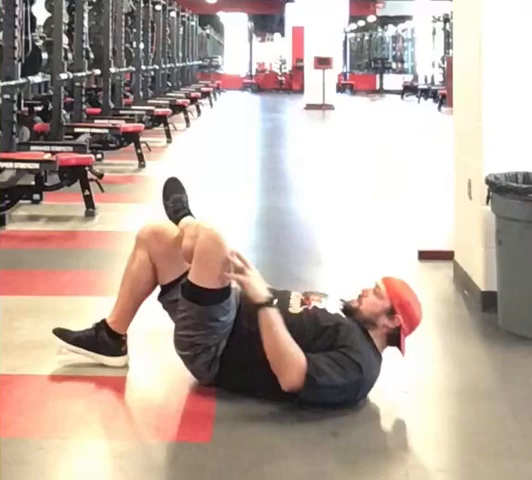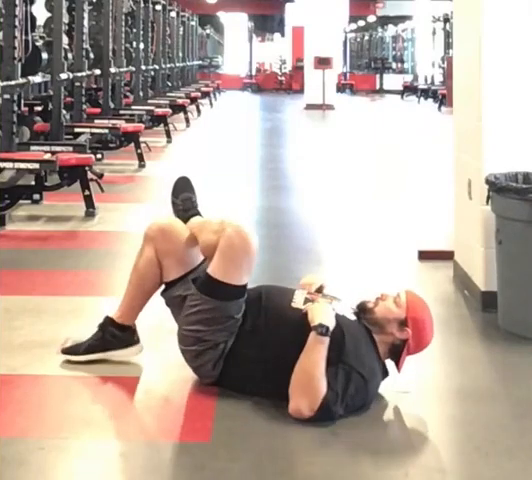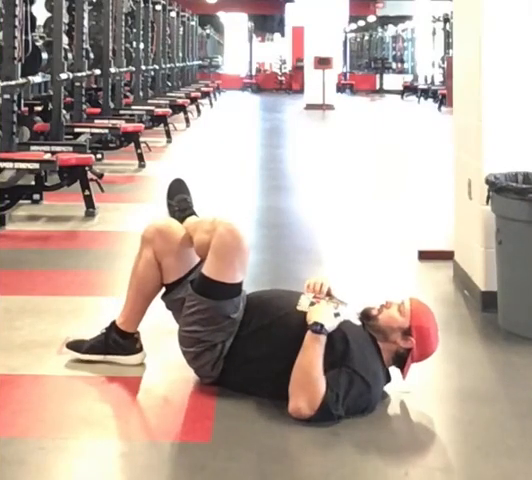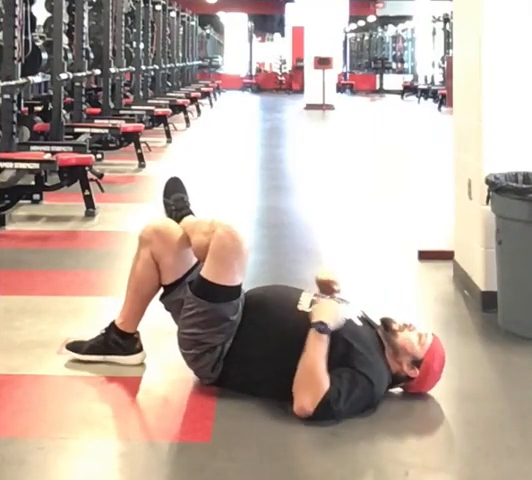
dt=0.7s
person 1, frame 1
left shoulder: (357, 366)
right shoulder: (347, 328)
left elbow: (290, 378)
left wrist: (264, 301)
right wrist: (254, 279)
left hip: (212, 351)
right hip: (231, 322)
left knee: (210, 239)
right knee: (153, 237)
left ankle: (184, 222)
right ankle: (110, 338)
person 1, frame 2
left shoulder: (362, 372)
right shoulder: (356, 330)
left elbow: (303, 406)
left wrist: (321, 329)
right wrist: (316, 297)
left hip: (213, 349)
right hip: (231, 319)
left knee: (236, 237)
right knee: (161, 233)
left ankle: (194, 222)
right ankle: (118, 331)
person 1, frame 3
left shoulder: (365, 377)
right shoulder: (361, 331)
left elbow: (302, 406)
left wrist: (318, 328)
right wrist: (318, 293)
left hip: (215, 350)
right hip: (237, 321)
left knee: (227, 234)
right knee: (158, 234)
left ankle: (188, 221)
right ankle: (122, 338)
person 1, frame 4
left shoulder: (369, 376)
right shoulder: (367, 328)
left elbow: (306, 403)
left wrist: (320, 327)
right wrist: (325, 298)
left hip: (216, 350)
right hip: (235, 317)
left knee: (225, 239)
right knee: (156, 234)
left ankle: (186, 220)
right ankle: (122, 339)
